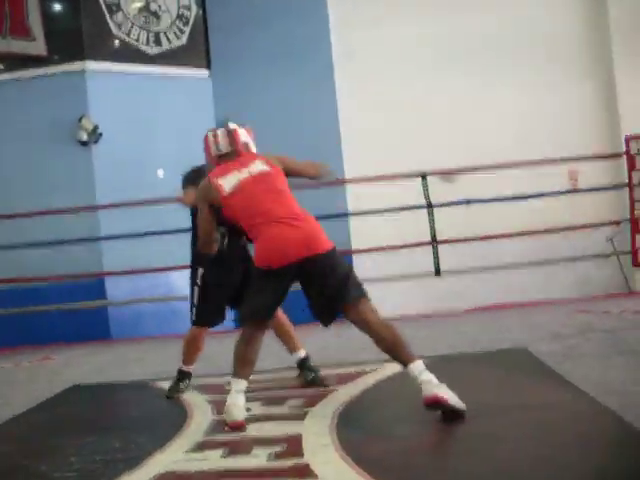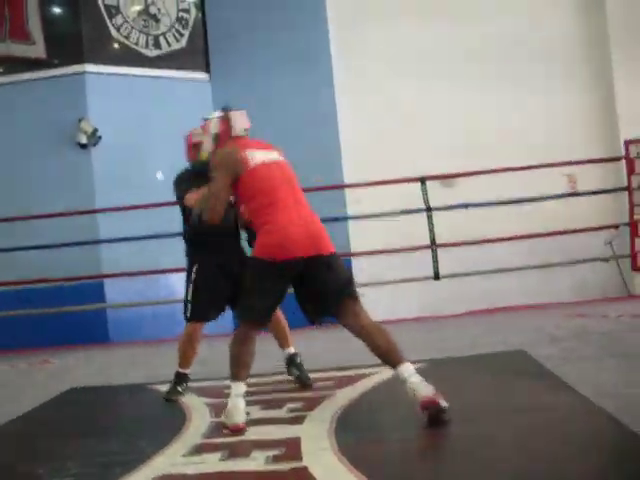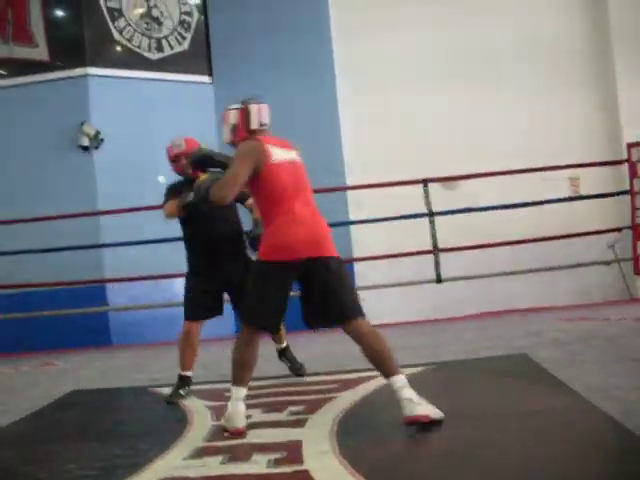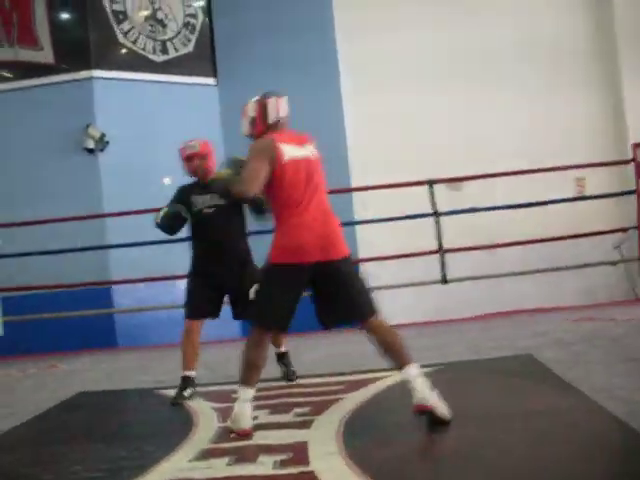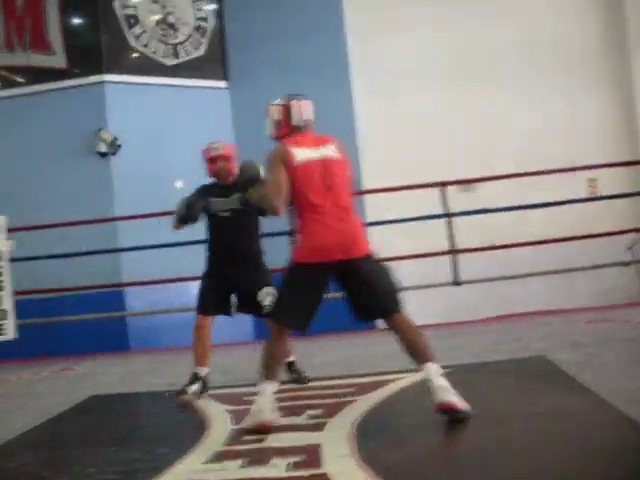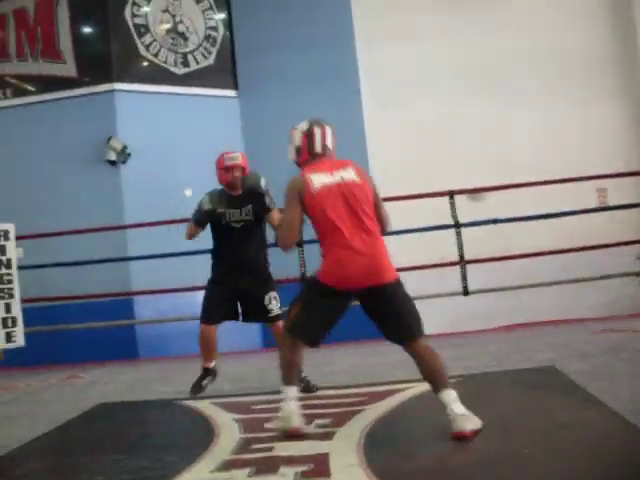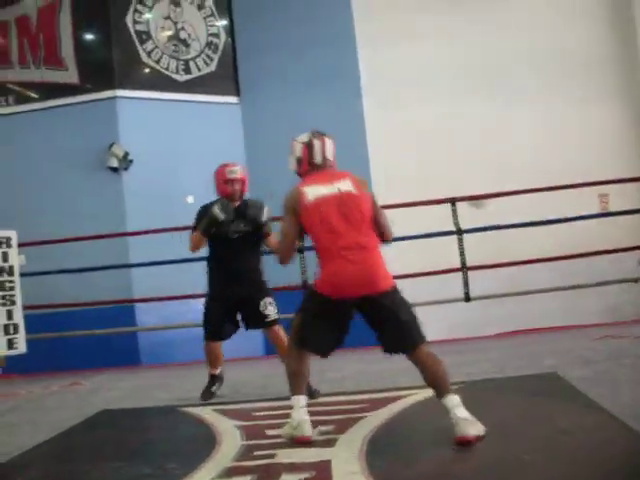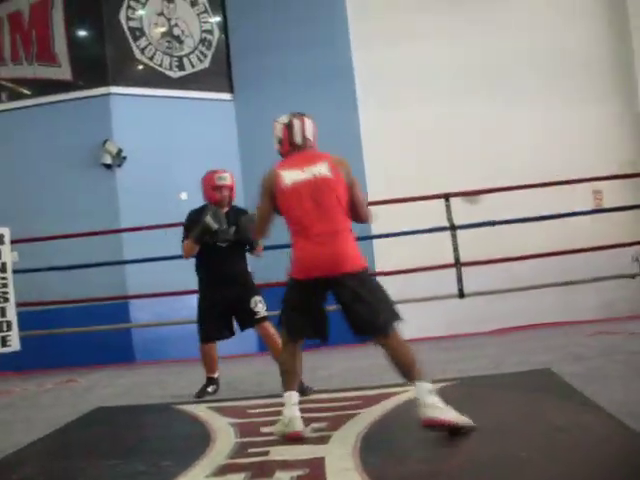
dt=0.1s
person 1, frame 1
left shoulder: (208, 186)
right shoulder: (267, 160)
left elbow: (205, 248)
right elbow: (320, 172)
left hip: (271, 254)
right hip: (311, 242)
left knee: (253, 328)
right knee: (365, 314)
left ankle: (235, 405)
right ankle: (428, 383)
person 1, frame 2
left shoulder: (225, 156)
right shoulder: (270, 150)
left elbow: (213, 217)
left wrist: (207, 199)
left hip: (276, 247)
right hip: (315, 238)
left knee: (247, 326)
right knee: (356, 317)
left ankle: (236, 407)
right ankle: (415, 384)
person 1, frame 3
left shoulder: (251, 149)
right shoulder: (289, 149)
left elbow: (223, 197)
left wrist: (205, 185)
left hip: (279, 248)
right hip: (319, 242)
left knee: (250, 330)
right knee: (356, 323)
left ankle: (236, 410)
right ankle: (410, 400)
person 1, frame 4
left shoulder: (263, 147)
right shoulder: (309, 144)
left elbow: (248, 190)
left wrist: (232, 182)
left hip: (291, 249)
right hip: (331, 244)
left knee: (261, 331)
right knee: (370, 319)
left ankle: (242, 411)
right ankle: (421, 389)
person 1, frame 5
left shoulder: (282, 153)
right shoulder: (335, 145)
left elbow: (275, 204)
left wrist: (254, 192)
left hip: (315, 249)
right hip: (353, 242)
left knee: (280, 327)
right knee: (395, 316)
left ankle: (264, 406)
right ankle: (442, 389)
person 1, frame 6
left shoulder: (298, 183)
right shoulder: (357, 171)
left elbow: (287, 242)
right elbow: (383, 226)
left wrist: (281, 221)
left hip: (337, 273)
right hip: (378, 270)
left knee: (292, 334)
right knee: (415, 342)
left ankle: (290, 411)
right ankle: (458, 414)
person 1, frame 7
left shoulder: (296, 196)
right shoulder: (356, 182)
left elbow: (284, 256)
right elbow: (386, 234)
left wrist: (281, 231)
left hip: (333, 283)
right hip: (374, 278)
left knee: (297, 346)
right knee: (417, 349)
left ankle: (299, 421)
right ankle: (461, 419)
person 1, frame 8
left shoulder: (273, 177)
right shoulder: (336, 165)
left elbow: (257, 234)
right elbow: (364, 216)
left hip: (305, 269)
right hip: (346, 262)
left knee: (291, 340)
right knee: (387, 335)
left ankle: (290, 416)
right ankle: (432, 405)
person 2, frame 1
right shoulder: (197, 176)
right elbow: (189, 198)
left hip: (238, 255)
right hip: (209, 264)
left knee: (272, 311)
right knee: (199, 326)
left ankle: (304, 364)
right ankle: (184, 376)
person 2, frame 2
right shoulder: (186, 178)
right elbow: (193, 201)
left hip: (235, 256)
right hip: (203, 262)
right knee: (195, 324)
left ankle: (293, 361)
right ankle: (181, 377)
person 2, frame 3
right shoulder: (177, 189)
left elbow: (253, 204)
right elbow: (169, 212)
left wrist: (259, 224)
right wrist: (194, 196)
left hip: (237, 259)
right hip: (202, 266)
right knee: (191, 325)
left ankle: (284, 351)
right ankle: (184, 380)
person 2, frame 4
right shoulder: (186, 192)
left elbow: (261, 207)
right elbow: (168, 222)
right wrist: (166, 218)
left hip: (239, 264)
right hip: (204, 268)
right knee: (192, 324)
left ankle: (282, 356)
right ankle: (188, 382)
person 2, frame 5
left shoulder: (249, 184)
right shoulder: (205, 193)
right elbow: (179, 222)
left wrist: (257, 183)
right wrist: (183, 215)
left hip: (251, 265)
right hip: (219, 267)
right knee: (202, 320)
left ankle: (291, 365)
right ankle: (199, 377)
person 2, frame 6
left shoulder: (256, 194)
right shoulder: (212, 199)
left elbow: (278, 223)
right elbow: (190, 234)
left wrist: (264, 196)
right wrist: (204, 214)
left hip: (257, 273)
right hip: (224, 275)
left knee: (277, 324)
right knee: (207, 328)
left ankle: (297, 374)
right ankle: (208, 371)
person 2, frame 7
left shoulder: (254, 208)
right shoulder: (209, 210)
left elbow: (274, 245)
right elbow: (194, 246)
left wrist: (262, 226)
right wrist: (210, 223)
left hip: (252, 282)
right hip: (221, 286)
left knee: (275, 330)
right knee: (212, 341)
right ankle: (215, 377)
person 2, frame 8
left shoulder: (241, 214)
right shoulder: (197, 217)
left elbow: (257, 251)
right elbow: (187, 252)
left wrist: (252, 242)
right wrist: (203, 231)
left hip: (242, 283)
right hip: (211, 289)
left knee: (266, 328)
right knee: (208, 341)
right ankle: (212, 380)
